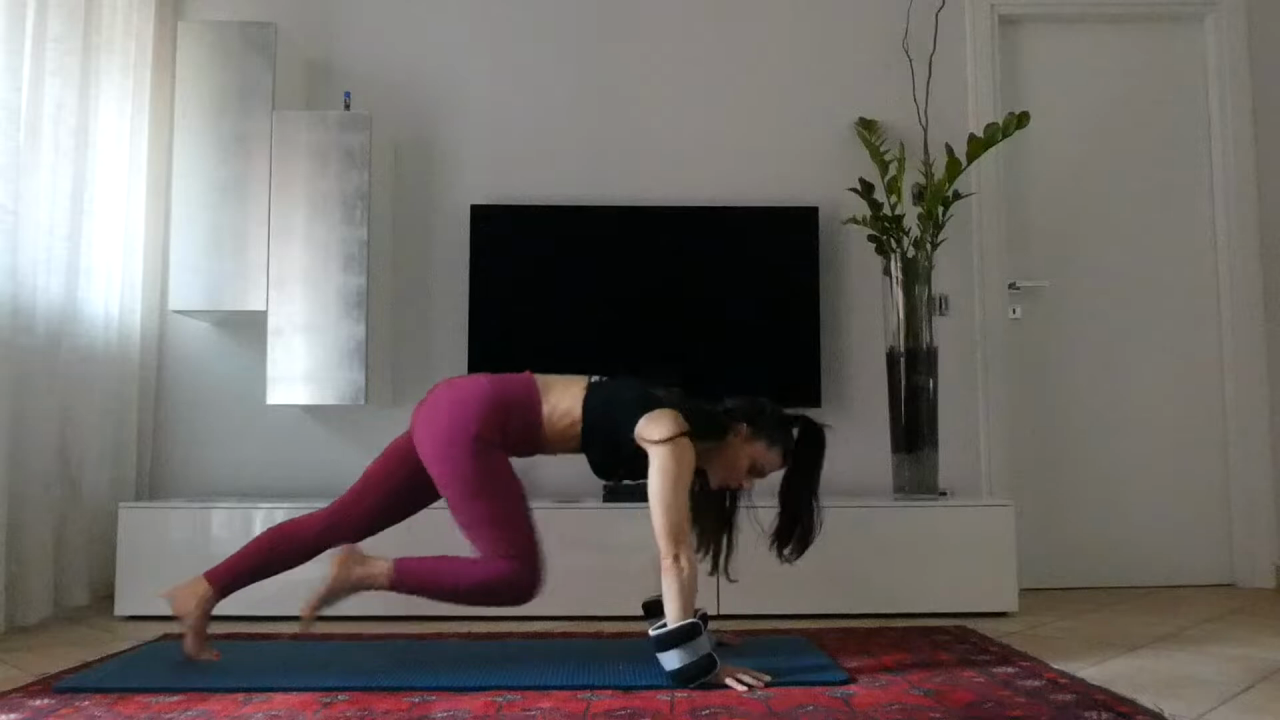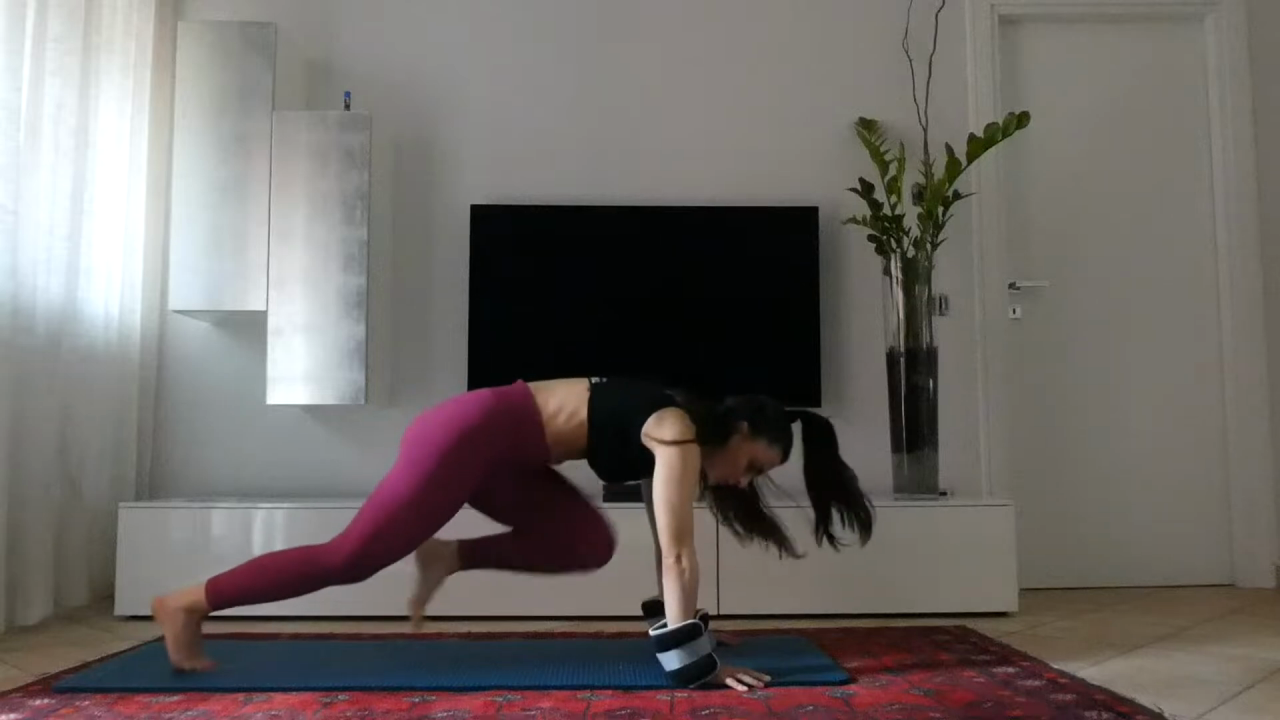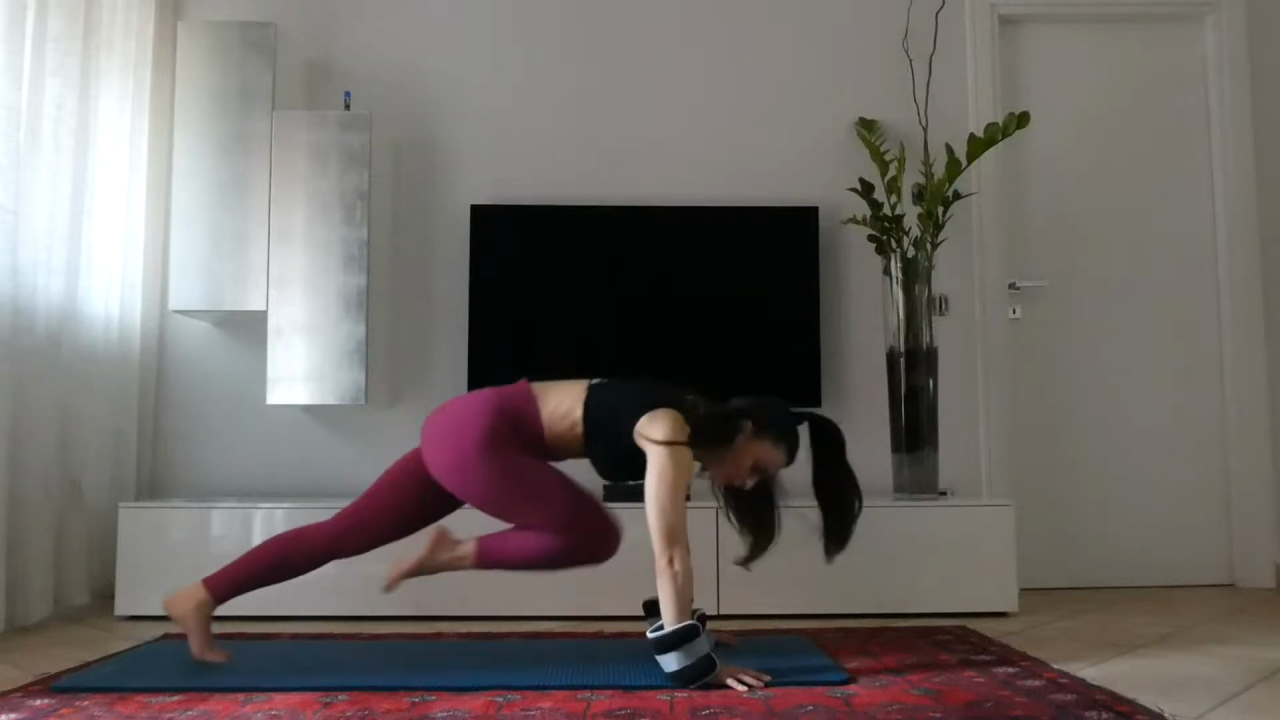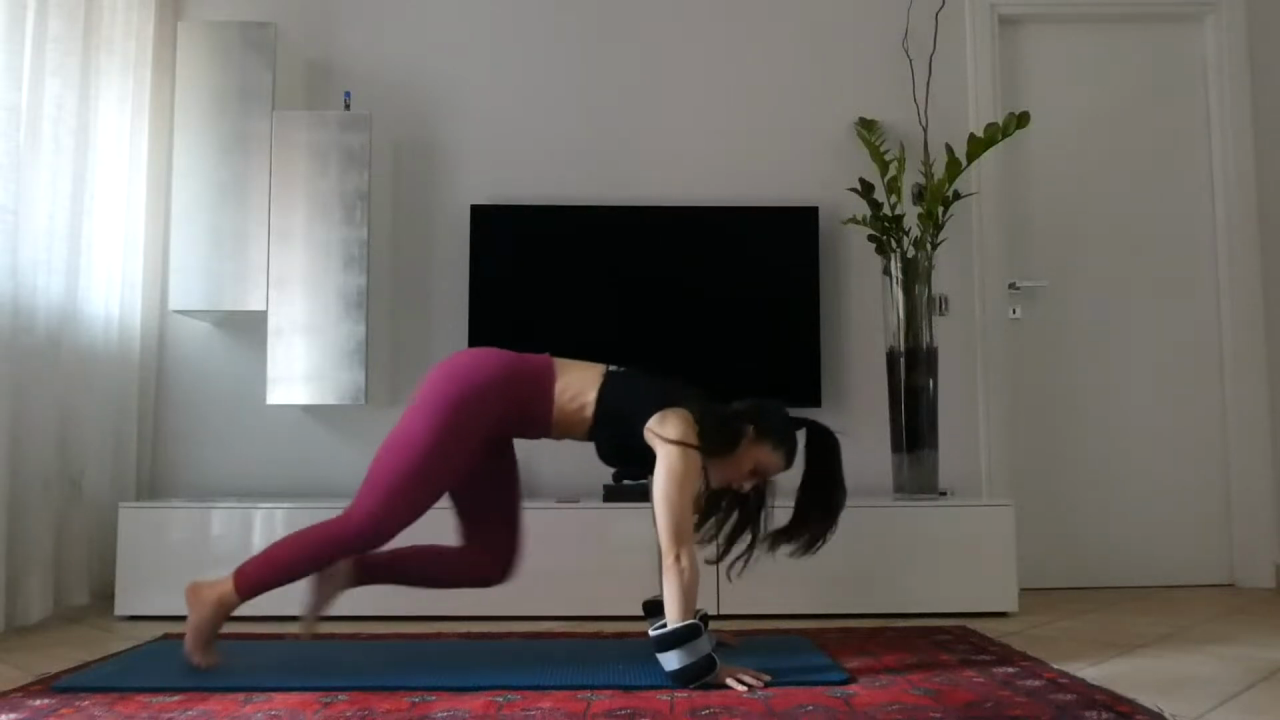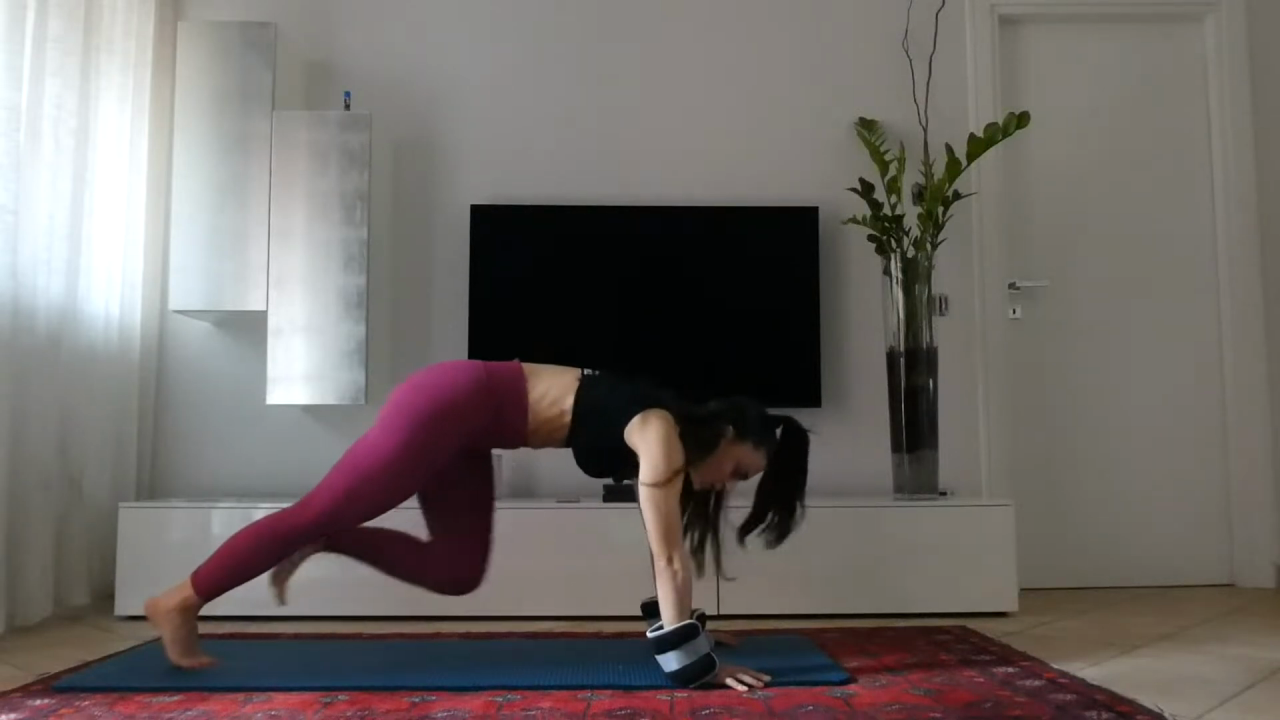
dt=0.4s
person 1, frame 1
left shoulder: (686, 440)
right shoulder: (675, 434)
left elbow: (677, 552)
right elbow: (675, 555)
left wrist: (688, 641)
right wrist: (691, 660)
left hip: (460, 415)
right hip: (467, 418)
left knee: (340, 521)
right knee: (514, 575)
left ankle: (199, 592)
right ankle: (371, 571)
person 1, frame 2
left shoulder: (680, 435)
right shoulder: (681, 433)
left elbow: (669, 554)
right elbow: (677, 556)
left wrist: (686, 641)
right wrist: (692, 661)
left hip: (492, 446)
right hip: (470, 433)
left knee: (591, 543)
right knee: (349, 556)
left ankle: (452, 555)
right ankle: (187, 605)
person 1, frame 3
left shoulder: (687, 432)
right shoulder: (674, 433)
left elbow: (668, 555)
right elbow: (670, 554)
left wrist: (686, 638)
right wrist: (691, 659)
left hip: (476, 431)
right hip: (475, 434)
left knee: (347, 531)
right knee: (592, 537)
left ankle: (200, 598)
right ankle: (460, 553)
person 1, frame 4
left shoulder: (691, 436)
right shoulder: (683, 433)
left elbow: (676, 552)
right elbow: (676, 554)
left wrist: (688, 636)
right wrist: (691, 659)
left hip: (486, 398)
right hip: (474, 390)
left knee: (492, 565)
right knee: (368, 522)
left ankle: (349, 570)
right ankle: (219, 596)
person 1, frame 5
left shoulder: (669, 438)
right shoulder: (662, 433)
left elbow: (669, 553)
right elbow: (667, 557)
left wrist: (688, 640)
right wrist: (691, 660)
left hip: (466, 416)
right hip: (454, 404)
left knee: (458, 573)
right knee: (320, 512)
left ankle: (320, 545)
right ankle: (178, 604)
